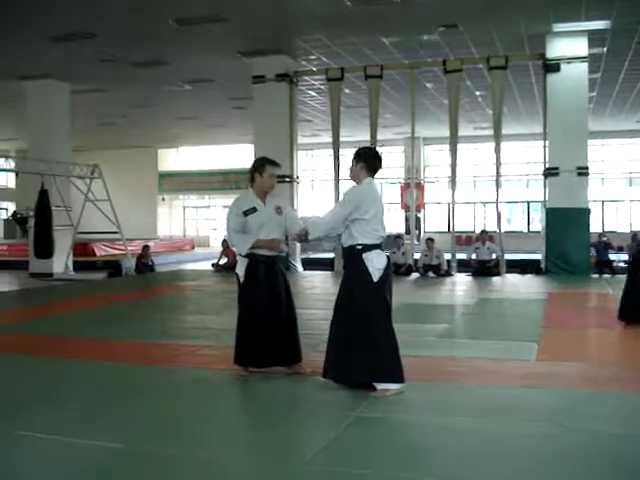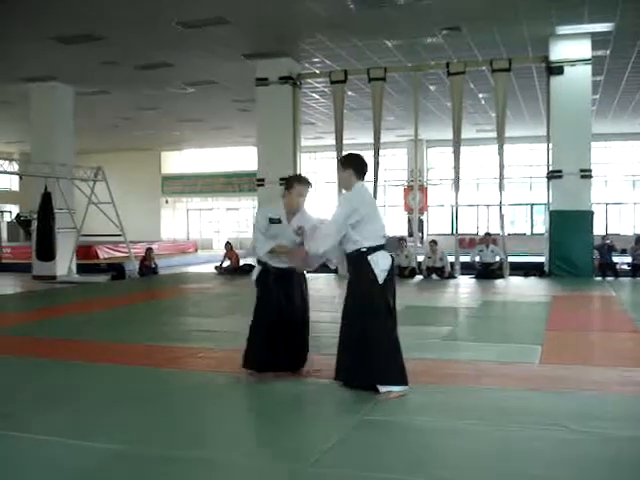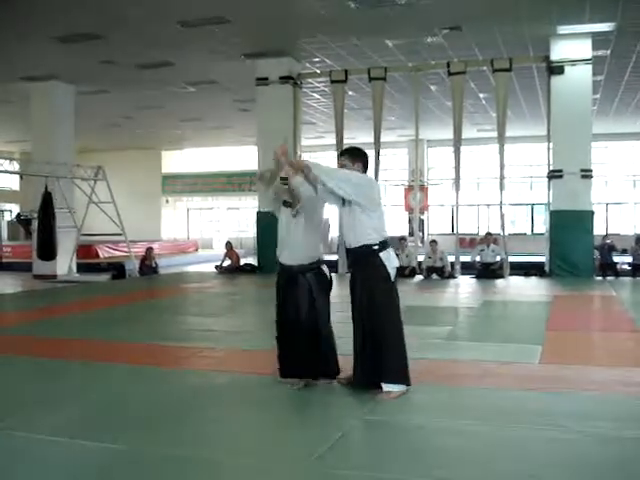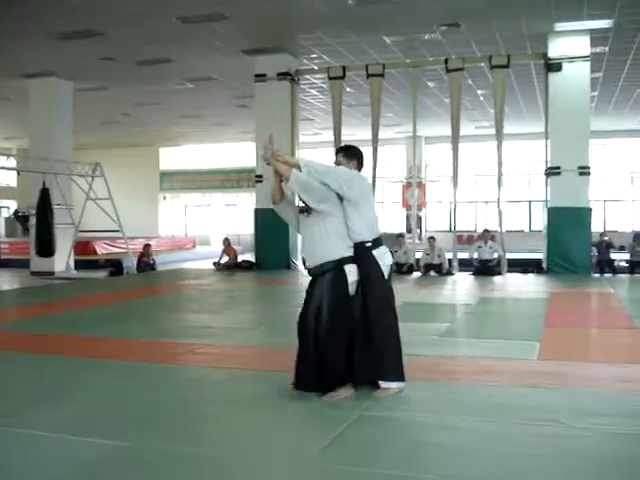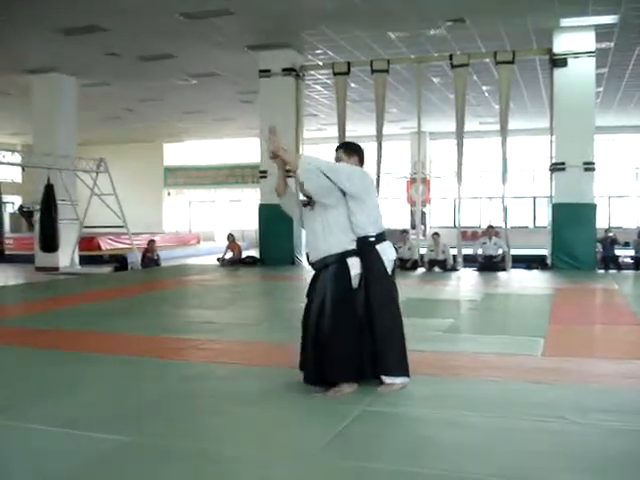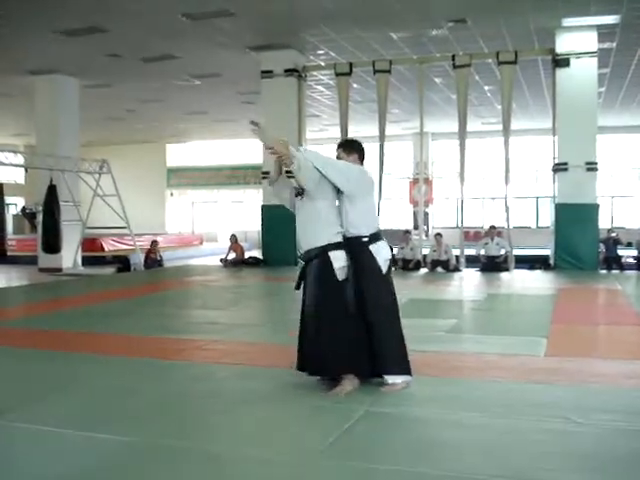
dt=0.7s
person 1, frame 1
left shoulder: (358, 193)
right shoulder: (371, 193)
left elbow: (333, 222)
right elbow: (346, 225)
left wrist: (308, 230)
right wrist: (315, 229)
left hip: (365, 263)
right hip: (367, 261)
left knee: (374, 321)
right knee: (351, 319)
left ankle: (390, 379)
right ankle: (355, 372)
person 1, frame 2
left shoulder: (353, 197)
right shoulder: (363, 197)
left elbow: (332, 230)
right elbow: (344, 233)
left wrist: (307, 251)
right wrist: (317, 254)
left hip: (370, 266)
right hip: (368, 264)
left knee: (379, 324)
right knee: (357, 322)
left ankle: (394, 382)
right ankle: (360, 375)
person 1, frame 3
left shoulder: (367, 185)
right shoulder: (345, 193)
left elbow: (332, 175)
right elbow: (321, 185)
left wrist: (303, 166)
right wrist: (301, 169)
left hip: (376, 261)
right hip: (359, 262)
left knee: (384, 321)
right knee: (363, 320)
left ankle: (396, 381)
right ankle: (365, 374)
person 1, frame 4
left shoulder: (356, 182)
right shoulder: (344, 188)
left elbow: (321, 172)
right elbow: (321, 179)
left wrist: (287, 161)
left hip: (370, 257)
right hip: (356, 258)
left knee: (380, 317)
right knee: (358, 317)
left ankle: (392, 378)
right ankle: (364, 371)
person 1, frame 5
left shoulder: (359, 178)
right shoulder: (348, 184)
left elbow: (321, 167)
left wrist: (285, 155)
left hip: (374, 253)
right hip: (360, 253)
left knee: (384, 313)
right knee: (363, 313)
left ankle: (396, 374)
right ankle: (370, 368)
person 1, frame 6
left shoulder: (357, 175)
right shoulder: (348, 179)
left elbow: (318, 161)
left wrist: (288, 152)
left hip: (369, 251)
right hip: (357, 251)
left knee: (381, 312)
right knee: (359, 311)
left ankle: (398, 374)
person 2, frame 1
left shoulder: (278, 203)
right shoulder: (241, 203)
left elbow: (295, 226)
right elbow: (234, 236)
right wrist: (263, 243)
left hip: (275, 266)
right hip: (253, 267)
left knee: (284, 313)
right knee: (251, 315)
left ankle: (290, 360)
right ankle: (244, 362)
person 2, frame 2
left shoulder: (306, 219)
right shoulder: (267, 210)
right elbow: (259, 240)
right wrist: (284, 250)
left hip: (293, 275)
right hip: (269, 273)
left knee: (297, 319)
right knee: (265, 319)
left ankle: (293, 363)
right ankle: (257, 364)
person 2, frame 3
left shoulder: (313, 204)
right shoulder: (283, 200)
left elbow: (307, 191)
right elbow: (264, 182)
left wrist: (289, 169)
right wrist: (277, 171)
left hip: (310, 274)
right hip: (287, 274)
left knee: (314, 324)
right knee: (288, 325)
left ankle: (323, 373)
right ankle: (299, 372)
person 2, frame 4
left shoulder: (330, 201)
right shoulder: (302, 215)
left elbow: (300, 181)
right elbow: (279, 201)
left wrist: (275, 162)
right wrist: (276, 174)
left hip: (339, 274)
right hip: (320, 277)
left knee: (334, 329)
right knee: (311, 327)
left ankle: (344, 383)
right ankle: (320, 378)
person 2, frame 5
left shoulder: (333, 197)
right shoulder: (305, 209)
left elbow: (310, 175)
right elbow: (283, 194)
left wrist: (281, 152)
right wrist: (281, 167)
left hip: (342, 267)
right hip: (324, 271)
left knee: (340, 322)
right knee: (316, 321)
left ankle: (348, 379)
right ankle: (325, 373)
person 2, frame 6
left shoulder: (321, 187)
right shoulder: (300, 198)
left elbow: (297, 160)
right elbow: (277, 182)
left wrist: (268, 141)
right wrist: (278, 159)
left hip: (329, 259)
right hip: (316, 262)
left knee: (334, 316)
right knee: (318, 317)
left ankle: (349, 374)
right ankle: (334, 369)
